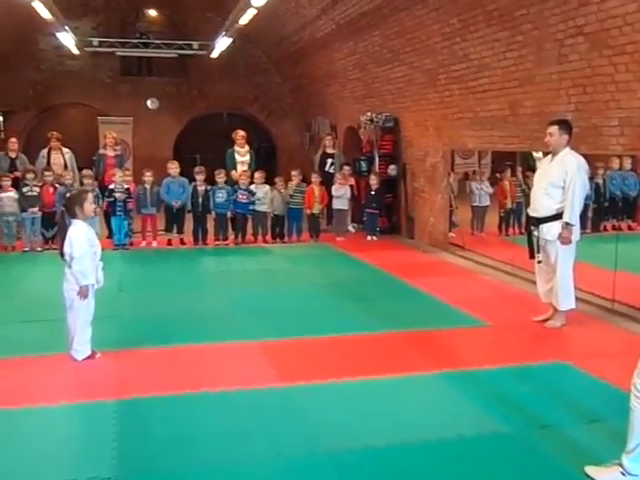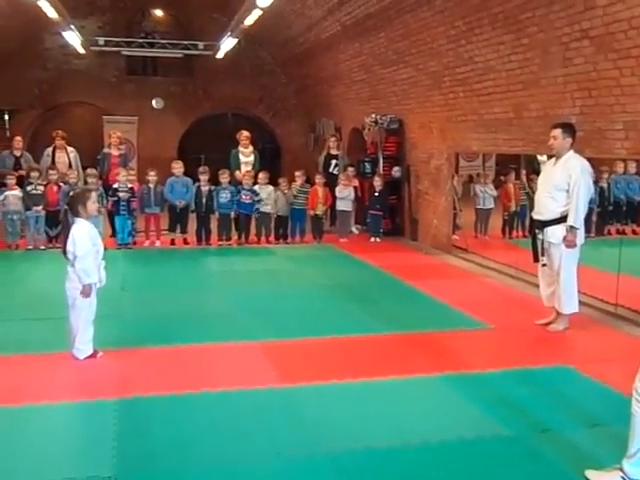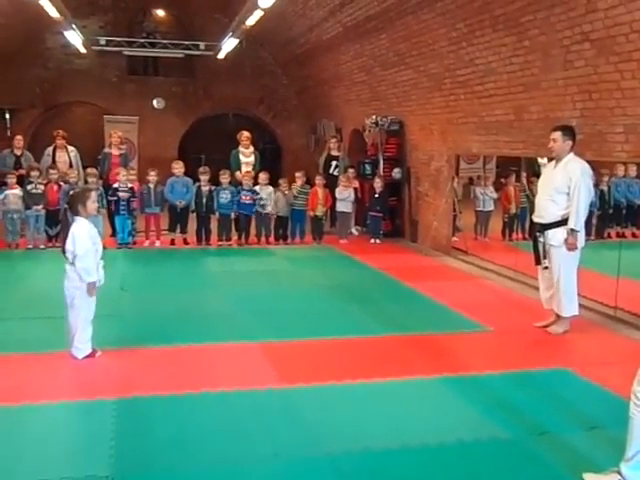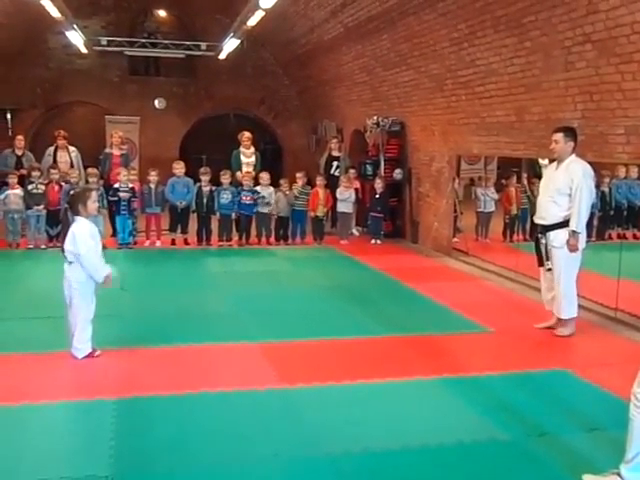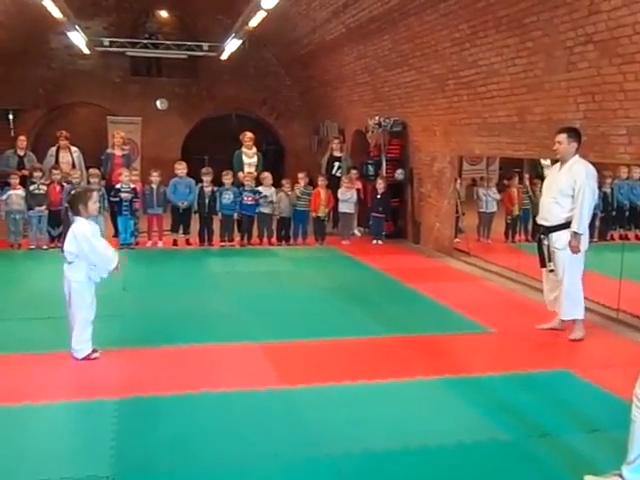
dt=0.1s
person 1, frame 1
left shoulder: (573, 162)
right shoulder: (546, 161)
left elbow: (575, 197)
left wrist: (568, 227)
right wrist: (533, 221)
left hip: (558, 226)
right hip: (541, 225)
left knee: (560, 270)
right knee: (544, 269)
left ankle: (561, 314)
right ankle: (552, 309)
person 1, frame 2
left shoulder: (577, 165)
right shoulder: (550, 164)
left elbow: (580, 200)
left wrist: (573, 230)
right wrist: (537, 224)
left hip: (562, 229)
right hip: (545, 228)
left knee: (563, 274)
right knee: (547, 273)
left ankle: (564, 317)
right ankle: (555, 313)
person 1, frame 3
left shoulder: (578, 168)
right shoulder: (550, 167)
left elbow: (580, 203)
left wrist: (573, 233)
right wrist: (537, 227)
left hip: (562, 232)
right hip: (545, 231)
left knee: (563, 276)
right knee: (547, 275)
left ankle: (564, 320)
right ankle: (555, 315)
person 1, frame 4
left shoulder: (579, 169)
right shoulder: (551, 168)
left elbow: (582, 204)
left wrist: (575, 234)
right wrist: (539, 228)
left hip: (565, 234)
right hip: (547, 232)
left knee: (564, 278)
right knee: (549, 277)
left ankle: (569, 322)
right ankle: (556, 318)
person 1, frame 5
left shoulder: (582, 170)
right shoulder: (555, 169)
left elbow: (584, 205)
left wrist: (576, 235)
right wrist: (542, 229)
left hip: (567, 235)
right hip: (550, 233)
left knee: (568, 280)
right knee: (551, 278)
left ankle: (578, 325)
right ankle: (559, 319)
person 2, frame 1
left shoulder: (82, 228)
right shoulder: (78, 231)
right elbow: (79, 260)
right wrist: (84, 284)
left hip: (83, 280)
right hip: (80, 282)
left knee: (82, 316)
right knee: (81, 316)
left ankle: (81, 348)
right ankle: (81, 351)
person 2, frame 2
left shoulder: (85, 226)
right shoulder: (82, 229)
right elbow: (83, 259)
left wrist: (92, 279)
right wrist: (87, 282)
left hip: (84, 278)
right hip: (82, 280)
left knee: (84, 314)
right knee: (83, 315)
left ankle: (82, 347)
right ankle: (83, 350)
person 2, frame 3
left shoulder: (84, 225)
right shoulder: (81, 228)
right elbow: (83, 258)
left wrist: (92, 278)
right wrist: (90, 280)
left hip: (82, 278)
right hip: (81, 280)
left knee: (83, 314)
right knee: (82, 314)
left ankle: (82, 346)
right ankle: (81, 350)
person 2, frame 4
left shoulder: (85, 225)
right shoulder: (81, 228)
left elbow: (94, 251)
right elbow: (89, 255)
left wrist: (103, 270)
right wrist: (103, 274)
left hip: (83, 276)
right hip: (79, 277)
left knee: (83, 312)
right knee: (82, 313)
left ankle: (82, 345)
right ankle: (82, 349)
person 2, frame 5
left shoulder: (87, 225)
right shoulder: (81, 228)
left elbow: (99, 247)
right elbow: (95, 251)
left wrist: (113, 258)
right wrist: (113, 262)
left hip: (83, 276)
right hip: (78, 277)
left knee: (85, 313)
right knee: (82, 314)
left ankle: (84, 346)
right ankle: (81, 350)
